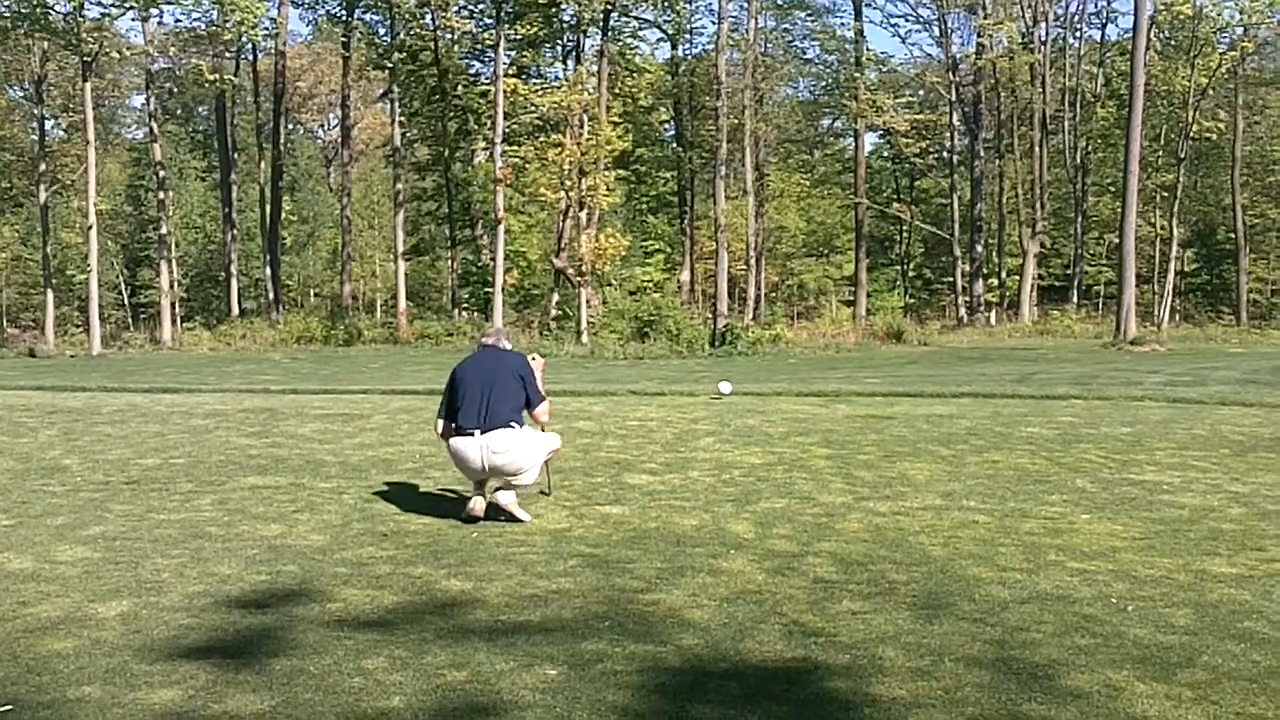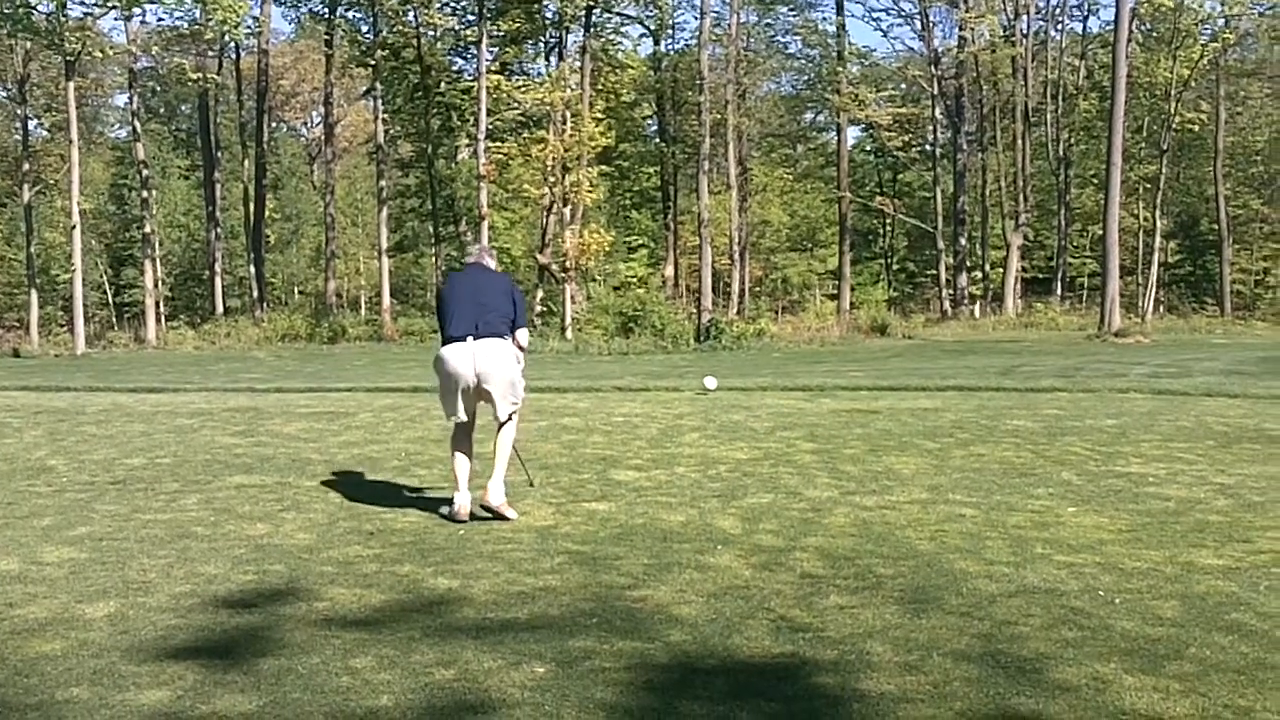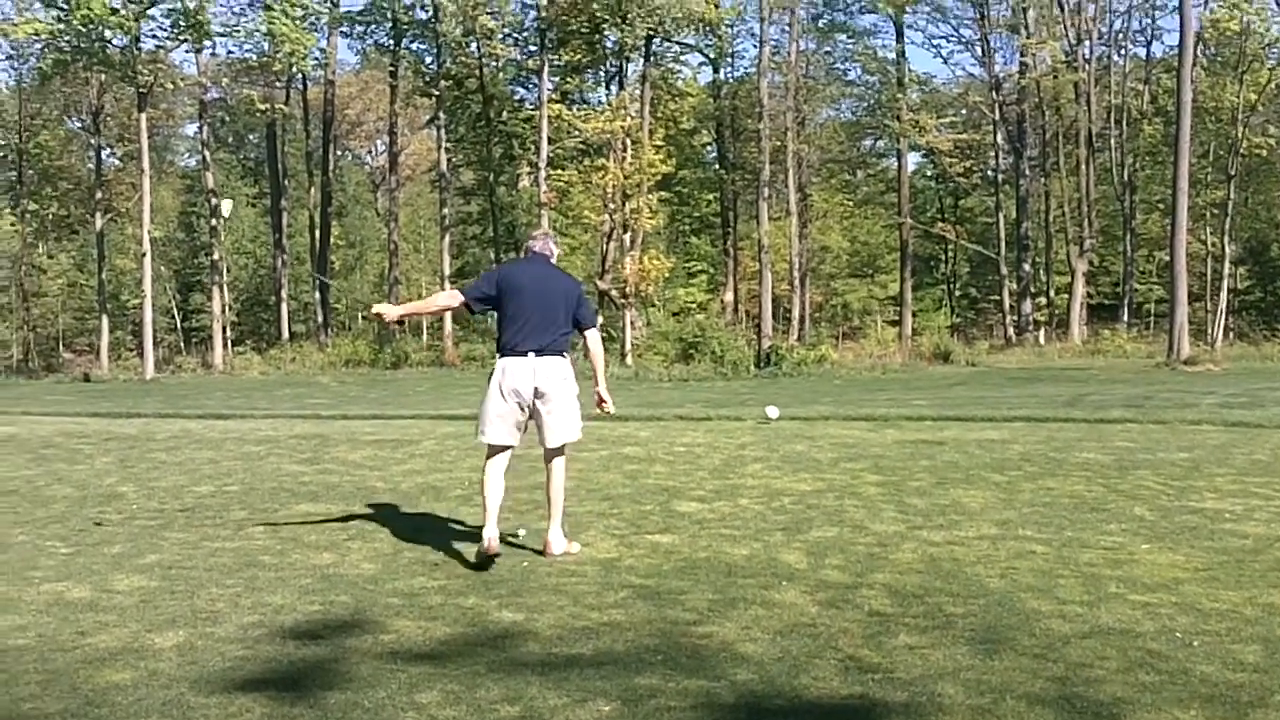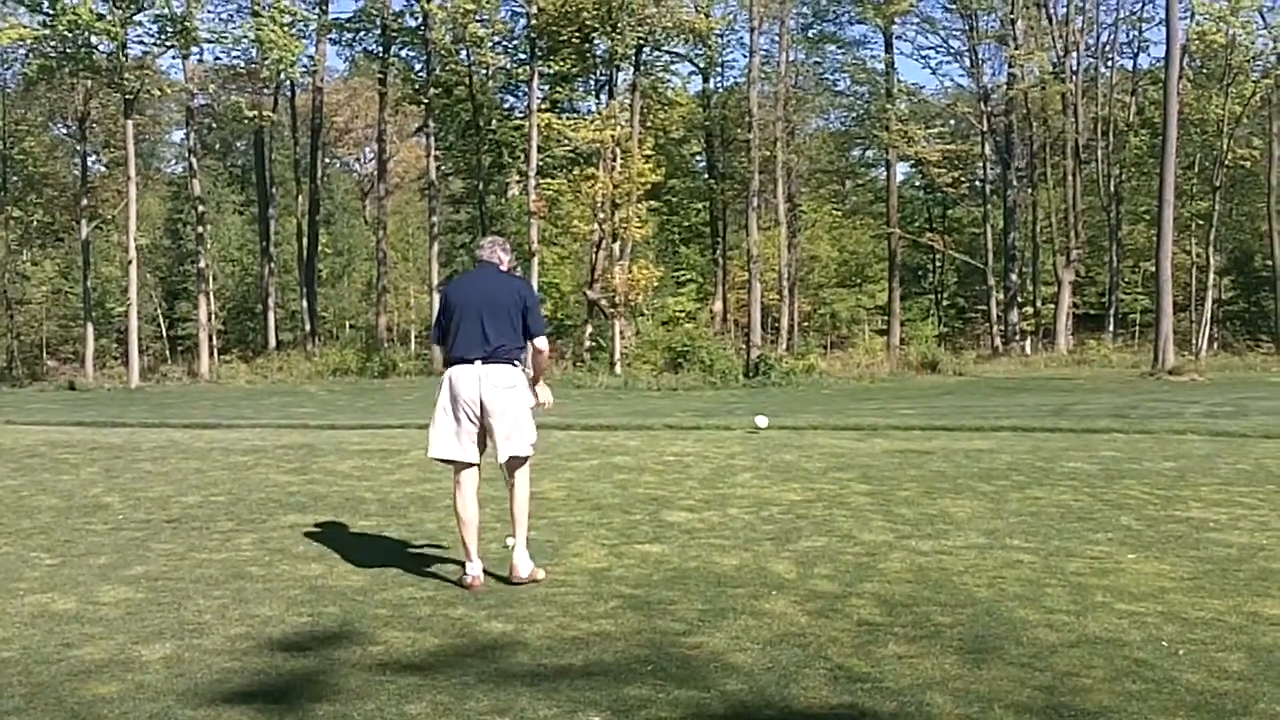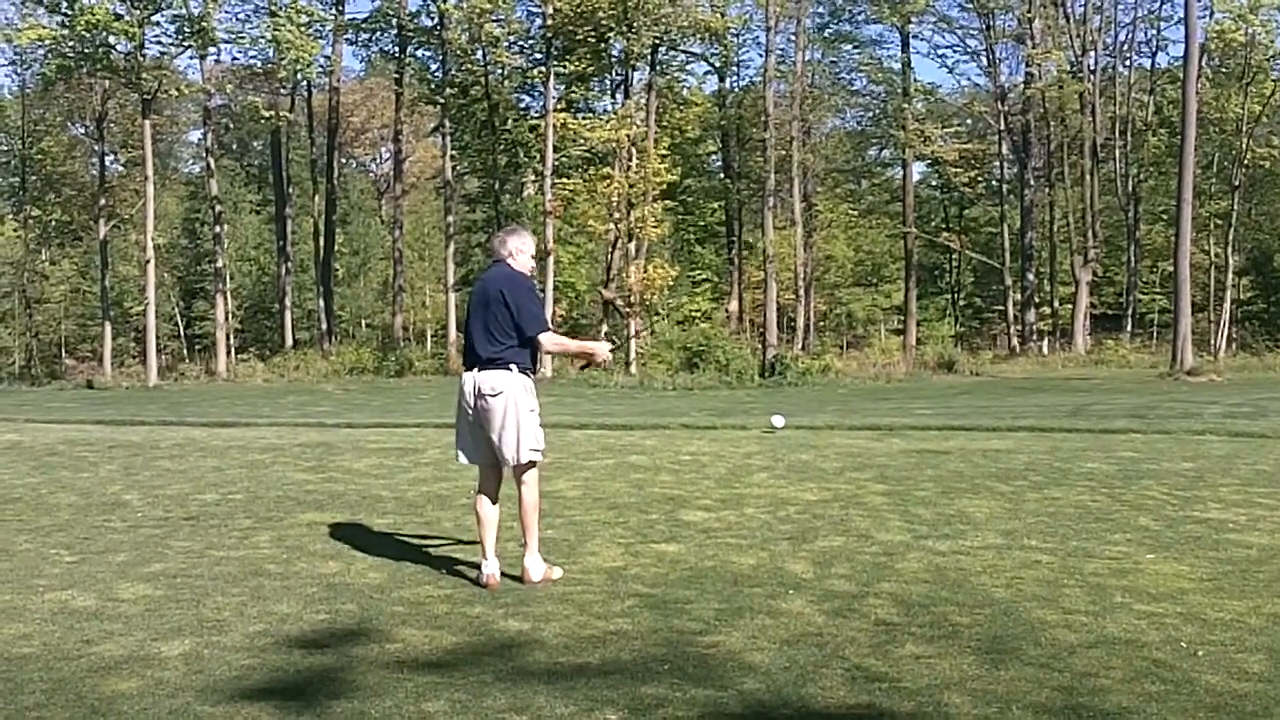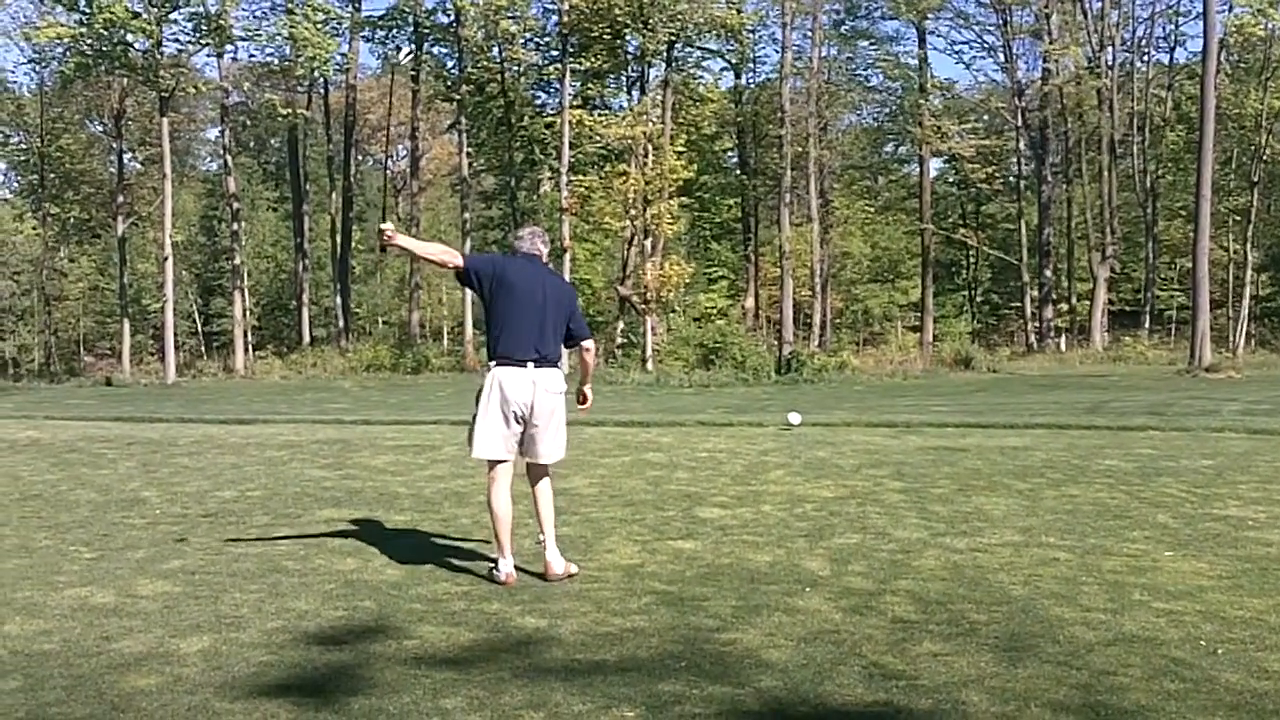
dt=0.7s
person 1, frame 1
left shoulder: (463, 366)
right shoulder: (517, 361)
left elbow: (441, 428)
right elbow: (542, 416)
right wrist: (538, 376)
left hip: (466, 452)
right hip: (506, 448)
right knee: (553, 441)
left ankle: (477, 498)
right ankle: (507, 493)
person 1, frame 2
left shoulder: (448, 285)
right shoulder: (506, 282)
right elbow: (522, 340)
right wrist: (514, 362)
left hip: (454, 356)
right hip: (496, 353)
left knee: (462, 424)
right knee: (508, 419)
left ankle: (461, 499)
right ankle: (495, 491)
person 1, frame 3
left shoulder: (505, 273)
right shoulder: (570, 284)
left elbow: (452, 299)
right elbow: (592, 337)
left wrist: (400, 310)
right wrist: (601, 385)
left hip: (512, 369)
right hip: (554, 371)
left knee: (497, 457)
right knee: (555, 456)
left ankle: (489, 531)
right ankle: (555, 537)
person 1, frame 4
left shoulder: (452, 288)
right shoulder: (520, 287)
right elbow: (540, 345)
right wrist: (538, 383)
left hip: (460, 379)
right hip: (504, 378)
left knee: (465, 478)
right knee: (518, 471)
left ankle: (472, 567)
right ankle: (520, 557)
person 1, frame 5
left shoulder: (485, 282)
right shoulder: (517, 283)
right elbow: (546, 341)
left wrist: (581, 347)
right wrist: (590, 349)
left hip: (476, 383)
right hip: (508, 382)
left knee: (488, 478)
right knee: (527, 475)
left ankle: (489, 565)
right ankle: (533, 562)
person 1, frame 6
left shoulder: (500, 269)
right shoulder: (563, 287)
left elbow: (451, 257)
right elbow: (587, 346)
left wrist: (401, 240)
right wrist: (586, 384)
left hip: (506, 380)
right hip: (548, 382)
left knee: (499, 475)
right knee: (540, 473)
left ankle: (505, 564)
right ankle: (553, 557)
